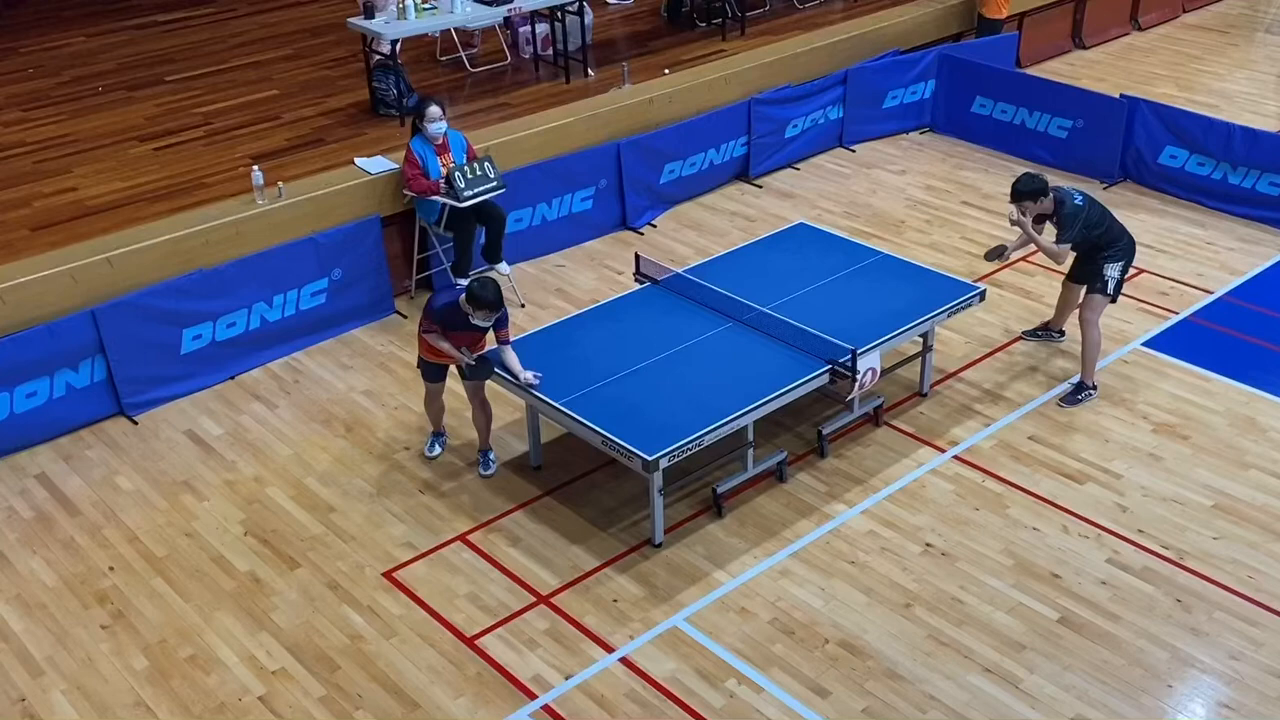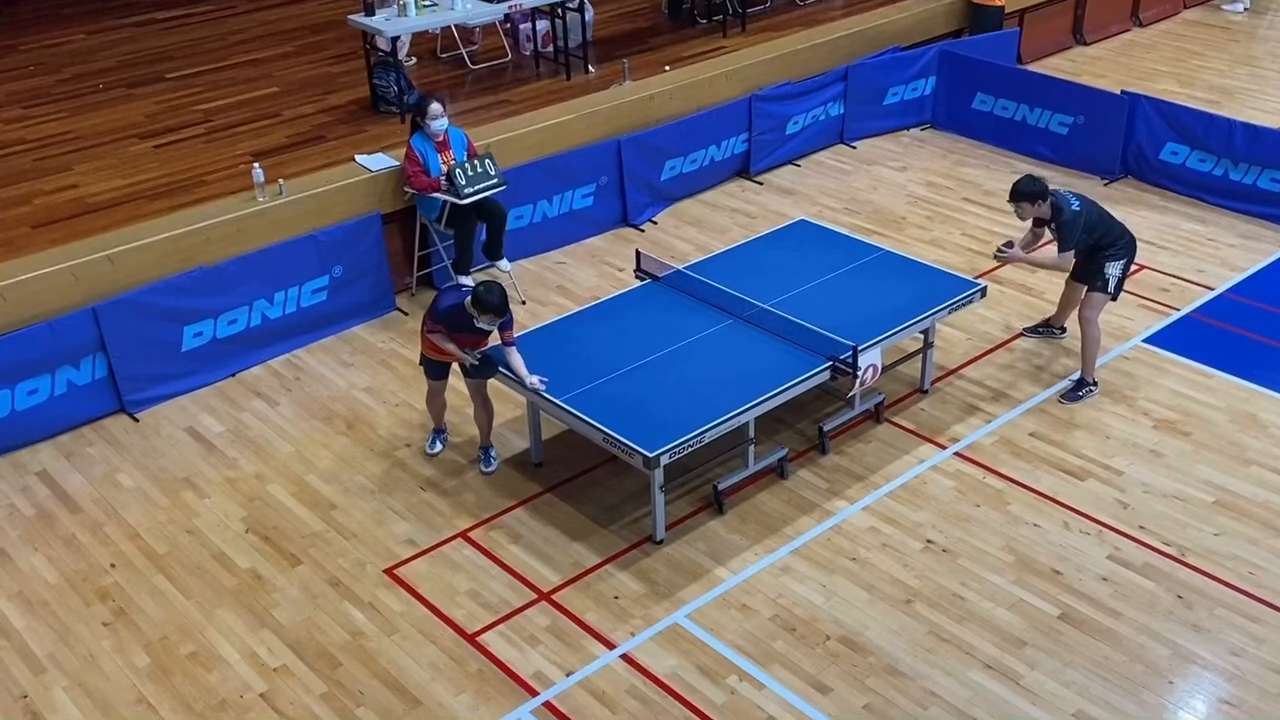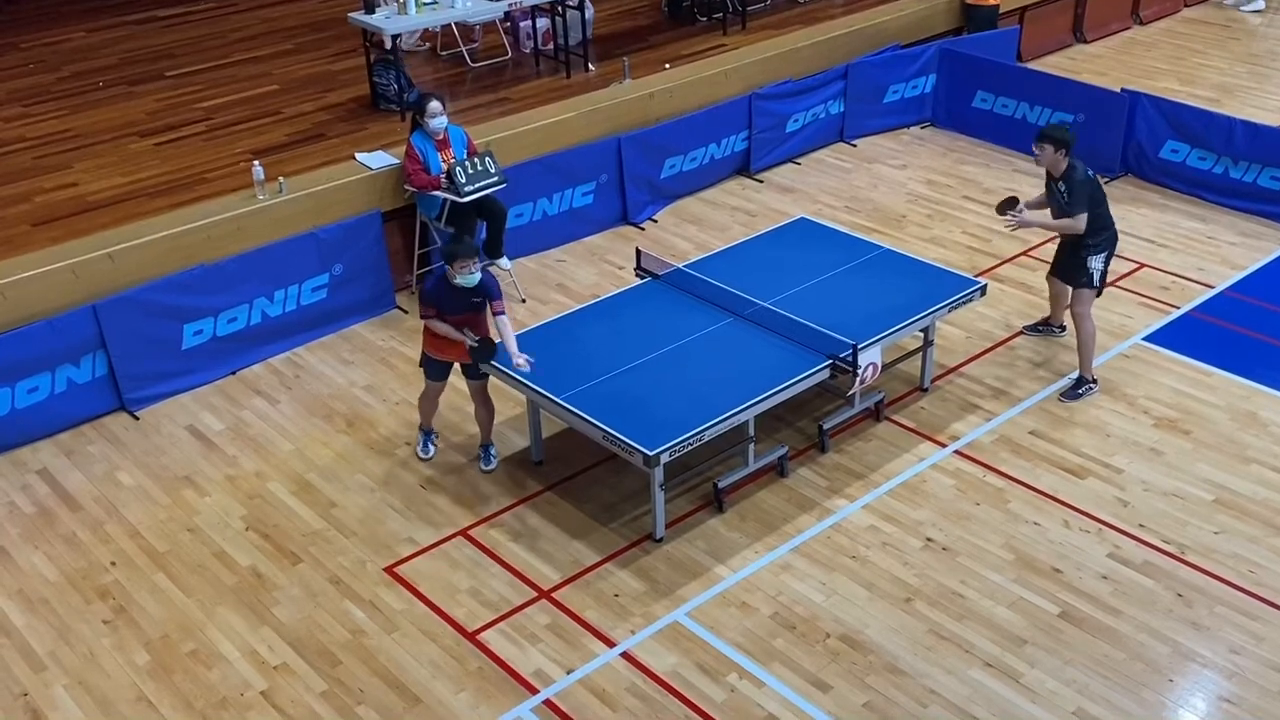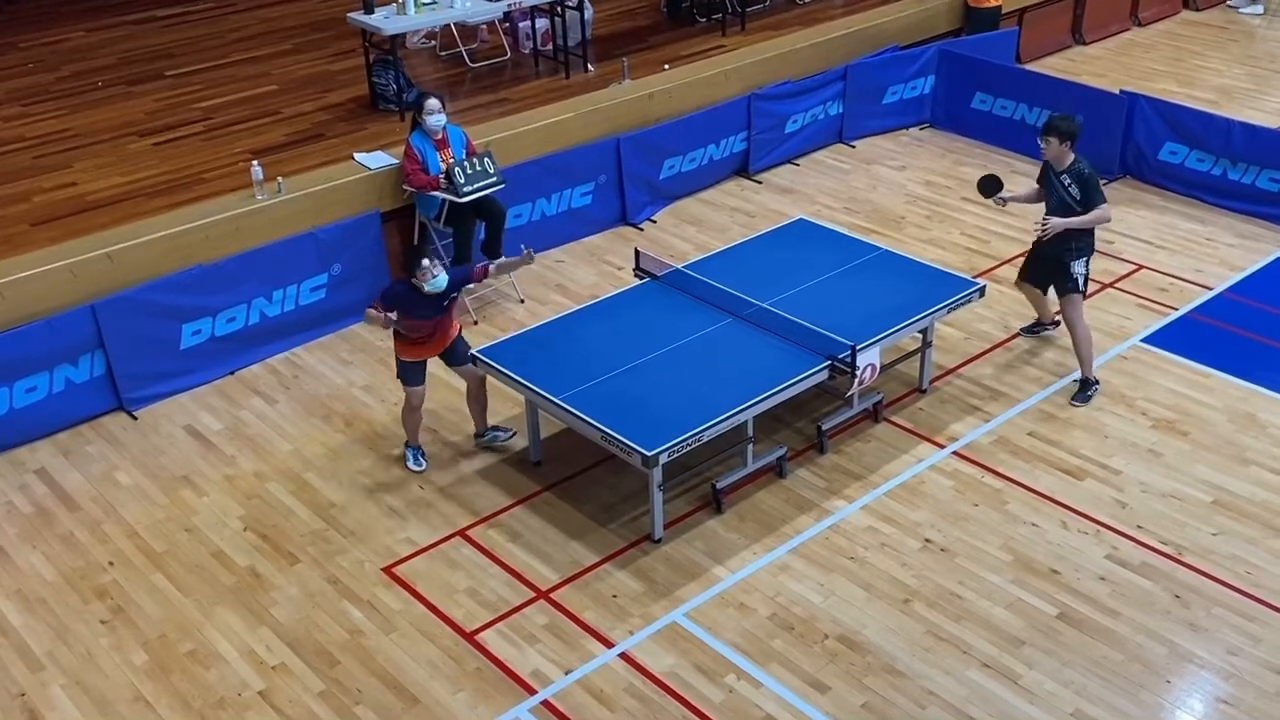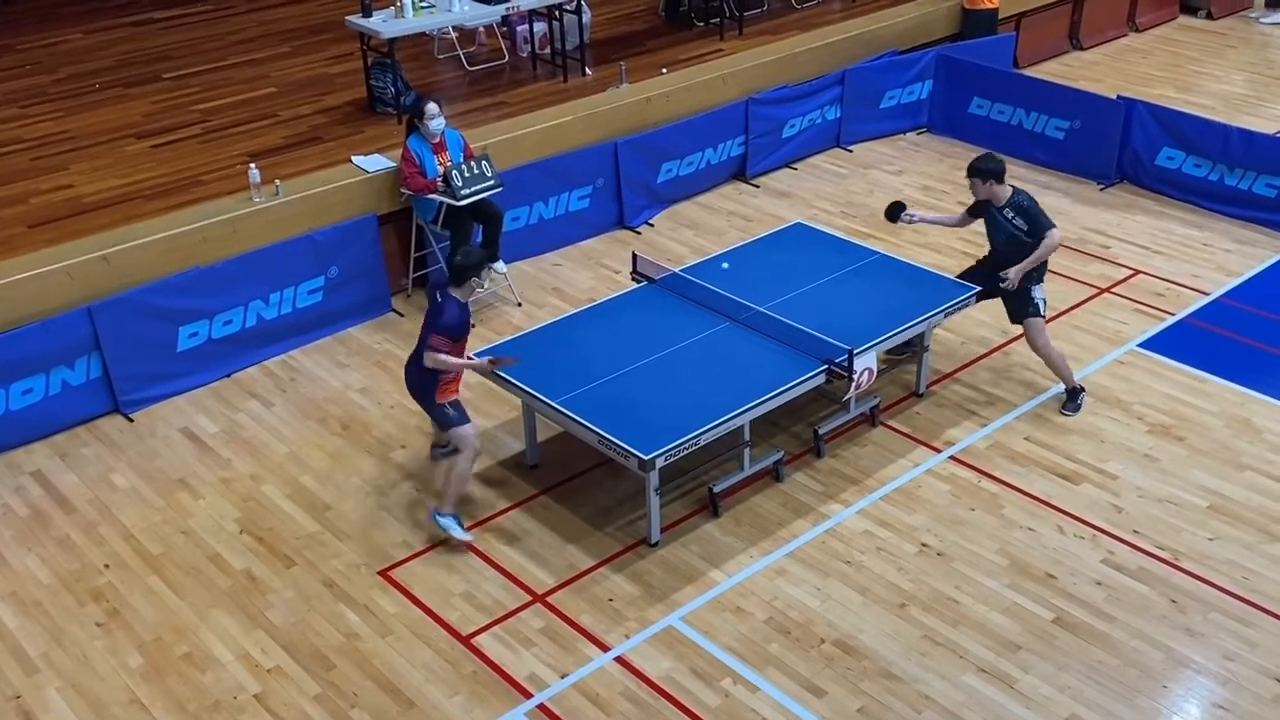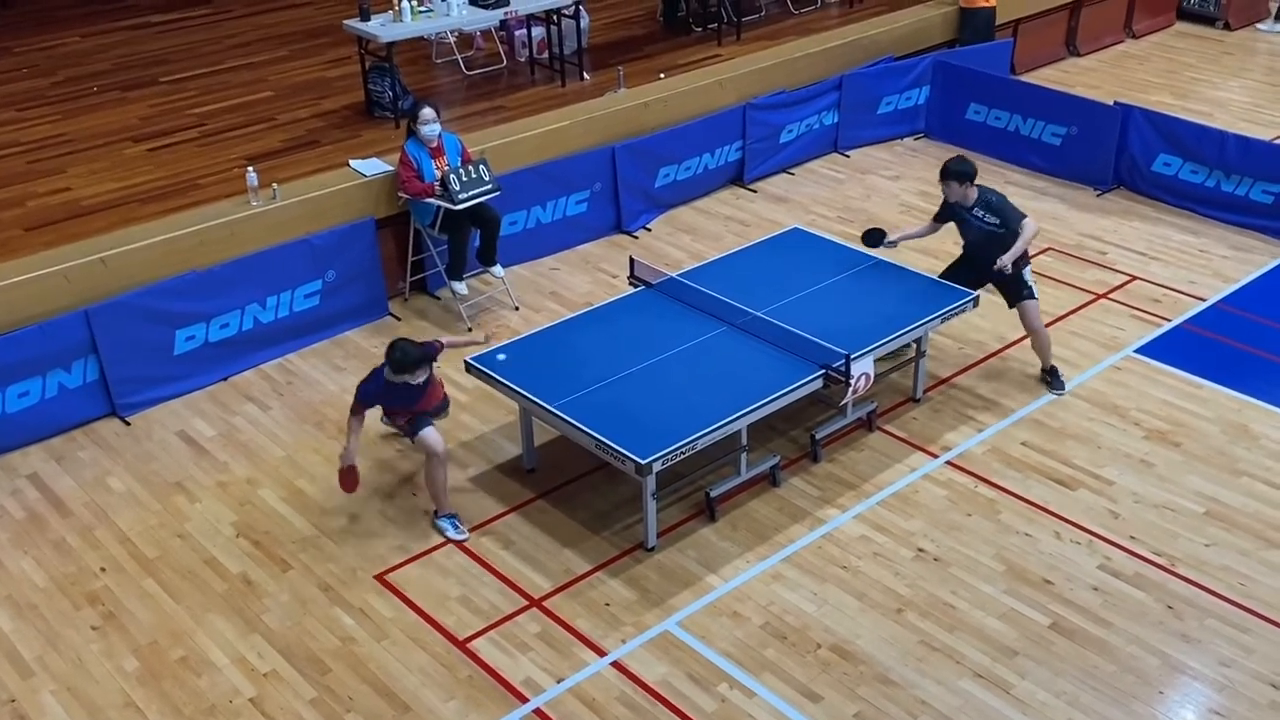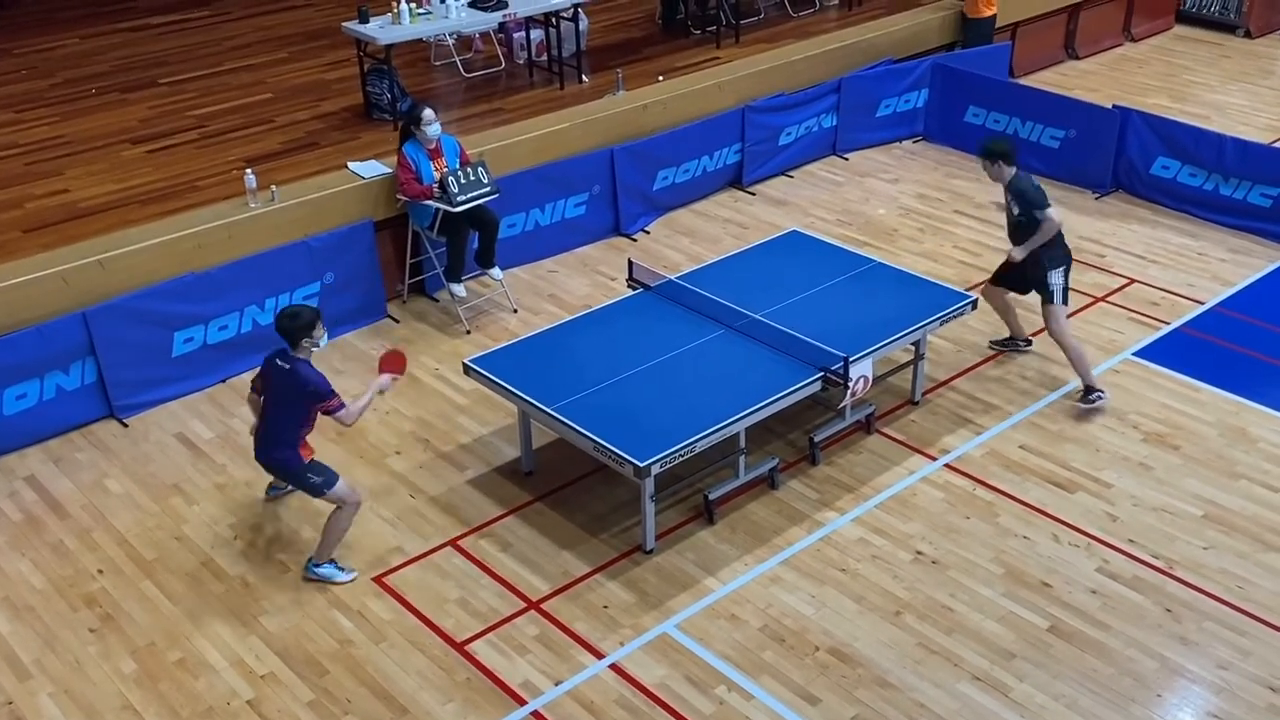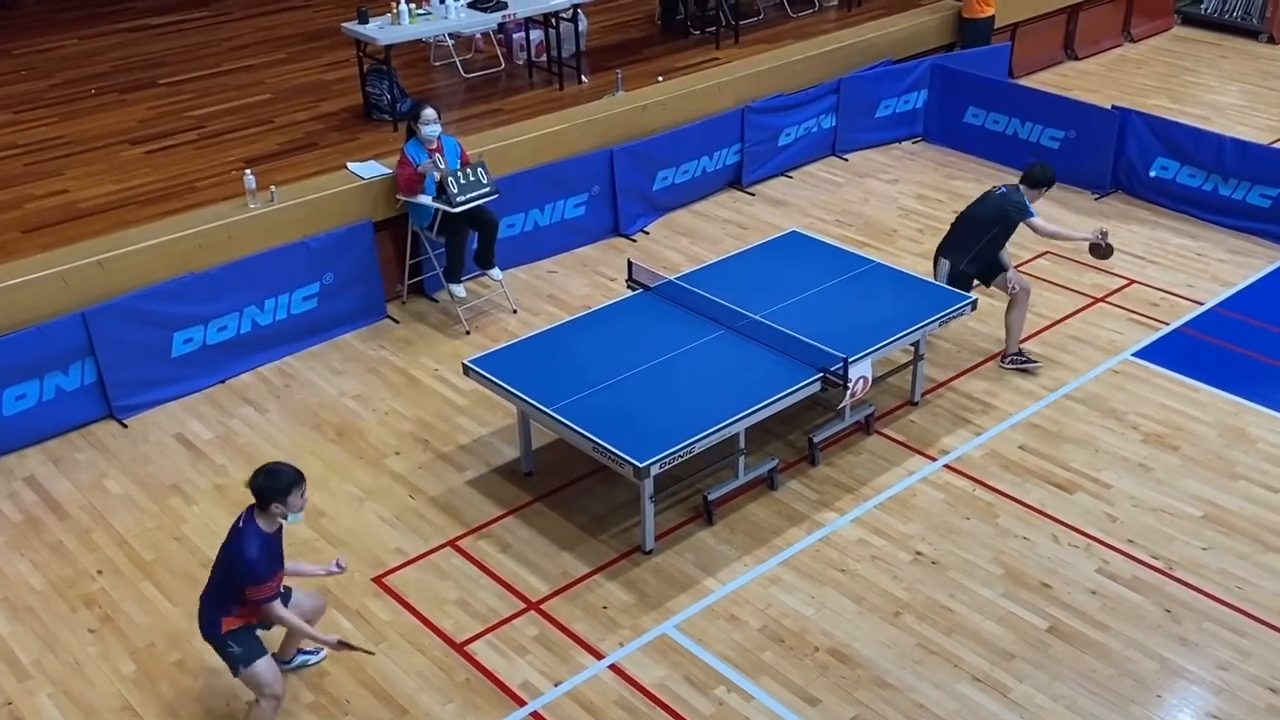
dt=0.7s
person 1, frame 1
left shoulder: (1069, 210)
right shoulder: (1046, 200)
left elbow: (1059, 257)
right elbow: (1036, 232)
left wrist: (1027, 230)
right wrist: (1012, 247)
left hip: (1115, 252)
right hip: (1092, 247)
left knee: (1088, 316)
right knee: (1070, 286)
left ankle: (1087, 385)
right ankle: (1054, 329)
person 1, frame 2
left shoulder: (1068, 216)
right shoulder: (1046, 203)
left elbow: (1063, 263)
right elbow: (1036, 233)
left wrist: (1021, 258)
right wrist: (1016, 248)
left hip: (1115, 251)
right hip: (1092, 246)
left knee: (1087, 313)
right knee: (1073, 286)
left ankle: (1087, 382)
right ankle: (1055, 326)
person 1, frame 3
left shoulder: (1079, 179)
right shoulder: (1053, 170)
left elbow: (1078, 225)
right elbow: (1050, 198)
left wrist: (1034, 223)
right wrist: (1027, 206)
left hip: (1096, 244)
right hip: (1073, 240)
left knee: (1080, 309)
right knee: (1056, 280)
left ankle: (1087, 379)
right ankle: (1055, 324)
person 1, frame 4
left shoulder: (1084, 173)
right shoulder: (1048, 166)
left elbow: (1104, 214)
left wrist: (1065, 223)
right wrist: (1011, 197)
left hip: (1073, 250)
right hip: (1047, 242)
left knee: (1072, 315)
right knee: (1027, 284)
left ankle: (1089, 380)
right ankle: (1047, 321)
person 1, frame 5
left shoulder: (1024, 204)
right shoulder: (984, 201)
left elbow: (1054, 238)
right elbow: (963, 220)
left wrist: (1020, 269)
right wrist: (920, 217)
left hip: (1023, 278)
right hip: (993, 267)
left knee: (1038, 343)
left ankle: (1075, 389)
person 1, frame 6
left shoulder: (993, 202)
right shoulder: (951, 203)
left elbow: (1031, 227)
right elbow: (934, 226)
left wrist: (1011, 254)
right wrist: (898, 238)
left hip: (1008, 264)
right hip: (973, 261)
left knee: (1034, 325)
left ankle: (1048, 369)
person 1, frame 7
left shoulder: (1023, 188)
right shoulder: (1015, 184)
left elbow: (1053, 221)
left wrist: (1024, 249)
left hip: (1051, 262)
right hip: (1032, 259)
left knee: (1055, 328)
right knee: (990, 292)
left ankle: (1092, 387)
right ankle: (1018, 338)
person 1, frame 8
left shoulder: (1008, 195)
right shoulder: (1015, 201)
left elbow: (996, 237)
right elbow: (1044, 230)
left wrist: (1008, 268)
right wrist: (1087, 237)
left hip: (980, 255)
right hip: (955, 256)
left knee: (1021, 290)
left ankle: (1011, 354)
person 2, frame 1
left shoulder: (497, 311)
right shoulder: (439, 305)
left elbow: (505, 348)
right elbow: (428, 333)
left wrist: (520, 372)
right wrist: (458, 355)
left hip: (471, 350)
right hip: (435, 350)
left knee: (478, 398)
right knee: (434, 394)
left ankle: (485, 449)
right ankle: (438, 433)
person 2, frame 2
left shoulder: (501, 314)
right shoulder: (445, 306)
left elbow: (510, 350)
right elbow: (431, 332)
left wrist: (526, 376)
right wrist: (461, 354)
left hip: (474, 348)
right hip: (438, 346)
left knee: (479, 395)
right knee: (436, 391)
left ankle: (486, 446)
right ankle: (439, 430)
person 2, frame 3
left shoulder: (486, 281)
right shoulder: (432, 287)
left elbow: (501, 319)
right elbow: (431, 320)
left wrist: (514, 353)
right wrist: (461, 337)
left hip: (477, 345)
right hip: (439, 347)
left knee: (480, 396)
right knee: (432, 392)
left ankle: (486, 445)
right ankle: (426, 430)
person 2, frame 4
left shoulder: (454, 277)
right shoulder: (399, 291)
left elbow: (494, 269)
right elbow: (370, 314)
left wrist: (521, 261)
right wrist: (385, 320)
left hip: (447, 336)
right hip: (411, 348)
left knee: (477, 377)
right knee: (414, 401)
left ankle: (482, 432)
right ankle: (413, 446)
person 2, frame 5
left shoulder: (442, 290)
right shoulder: (452, 316)
right elbow: (431, 359)
right wrist: (470, 363)
left hip: (417, 375)
right hip: (434, 386)
right knee: (471, 447)
left ankle: (441, 446)
right ankle: (445, 513)
person 2, frame 6
left shoulder: (418, 357)
right shoulder: (372, 389)
left elbow: (442, 344)
right elbow: (356, 413)
left wrist: (474, 341)
right wrist: (350, 447)
left hip: (433, 398)
right hip: (408, 415)
left knee: (440, 412)
right knee: (437, 450)
right ankle: (444, 513)
person 2, frame 7
left shoulder: (275, 360)
right shoulder: (311, 379)
left elbow: (253, 395)
right elbow: (347, 418)
right wrist: (376, 386)
left hip: (265, 446)
right hip: (286, 458)
right knee: (350, 500)
left ankle: (278, 486)
right ankle: (319, 563)
person 2, frame 8
left shoulder: (263, 519)
right shoulder: (253, 556)
left elbow: (275, 568)
right elbow: (274, 611)
left wrist: (322, 570)
right wrist: (320, 637)
left hip: (251, 601)
right hip: (226, 622)
left knee: (315, 605)
right knee: (273, 692)
left ankle: (284, 658)
person 3, frame 1
left shoulder: (457, 138)
right shoulder: (416, 148)
right elbow: (413, 182)
right wrist: (436, 187)
right hip: (437, 204)
left knee: (497, 215)
right knee: (467, 223)
left ankle: (493, 257)
right ankle: (460, 274)
person 3, frame 2
left shoulder: (457, 134)
right shoulder: (416, 145)
left elbow: (474, 160)
right elbow: (413, 179)
right wrist: (437, 183)
right hip: (437, 200)
left knee: (498, 212)
right knee: (467, 220)
left ankle: (494, 254)
right ankle: (462, 271)
person 3, frame 3
left shoulder: (457, 133)
right shoulder: (416, 143)
right elbow: (414, 177)
right wrist: (437, 181)
right hip: (438, 199)
left knee: (498, 210)
right knee: (467, 218)
left ankle: (494, 252)
person 3, frame 4
left shoulder: (456, 133)
right shoulder: (415, 142)
right elbow: (412, 177)
right wrist: (436, 181)
right hip: (437, 198)
left knee: (497, 211)
right knee: (466, 219)
left ankle: (493, 252)
right ankle: (461, 268)
person 3, frame 5
left shoulder: (454, 136)
right shoulder: (413, 146)
right elbow: (410, 181)
right wrist: (434, 185)
right hip: (435, 202)
left knee: (495, 213)
right knee: (463, 222)
left ankle: (490, 255)
person 3, frame 6
left shoulder: (451, 140)
right shoulder: (410, 150)
right elbow: (407, 185)
right wrist: (431, 189)
right hip: (432, 206)
left knee: (492, 218)
right knee: (462, 226)
left ankle: (488, 259)
right ankle: (455, 275)
person 3, frame 7
left shoulder: (450, 142)
right shoulder: (408, 152)
right elbow: (406, 187)
right wrist: (430, 191)
right hip: (430, 209)
left knee: (491, 220)
right knee: (460, 228)
left ankle: (486, 261)
right ankle: (453, 277)
person 3, frame 8
left shoulder: (451, 143)
right shoulder: (410, 151)
right elbow: (404, 185)
right wrist: (421, 171)
right hip: (430, 209)
left knee: (490, 221)
right knee: (459, 228)
left ankle: (485, 262)
right ankle: (452, 278)
